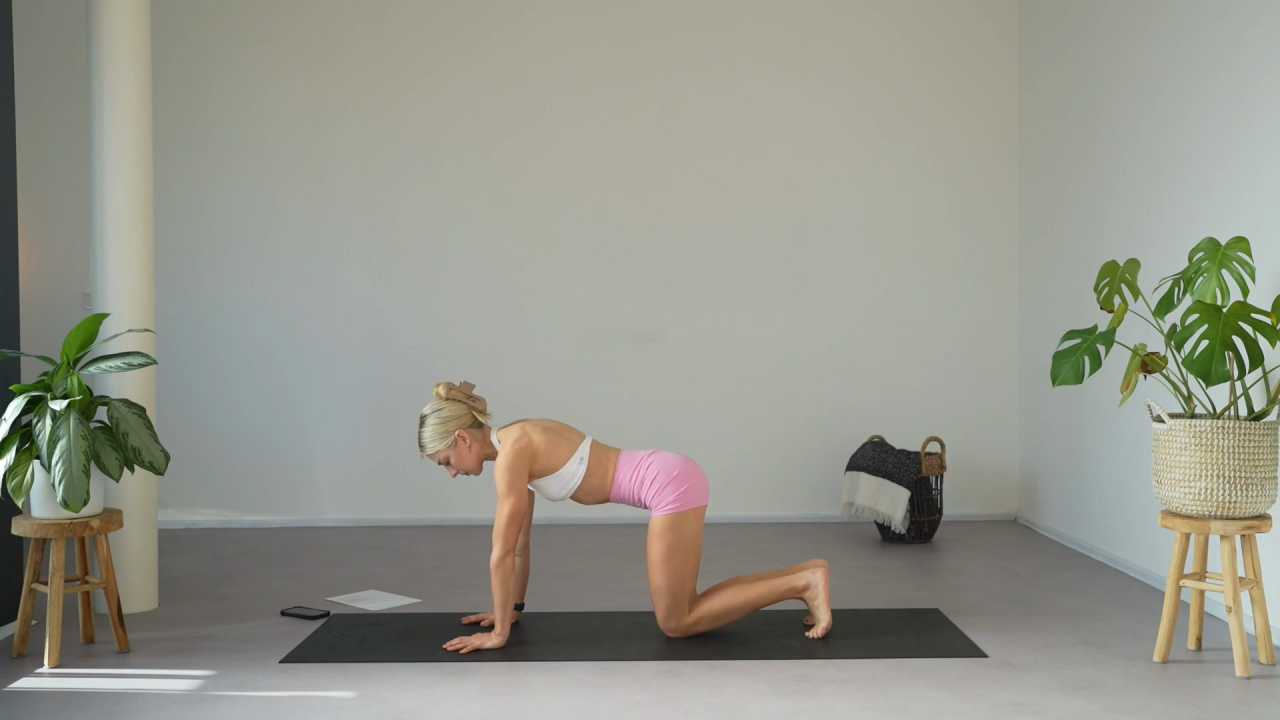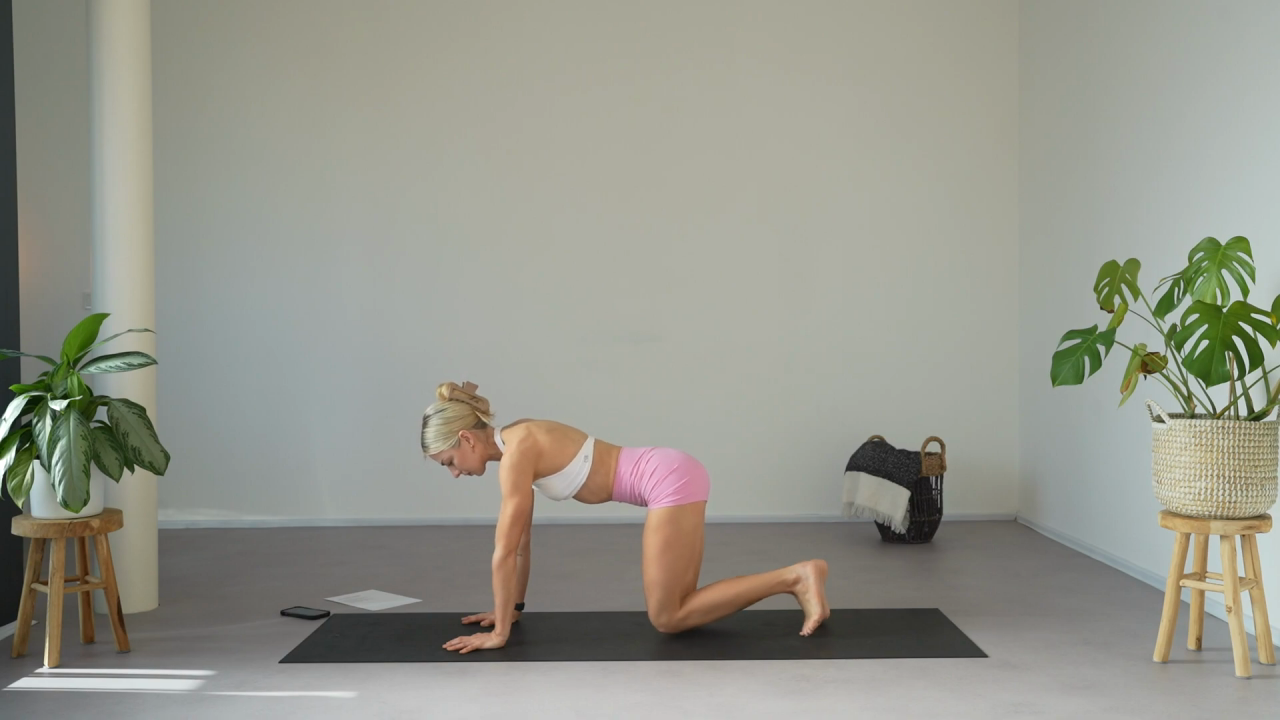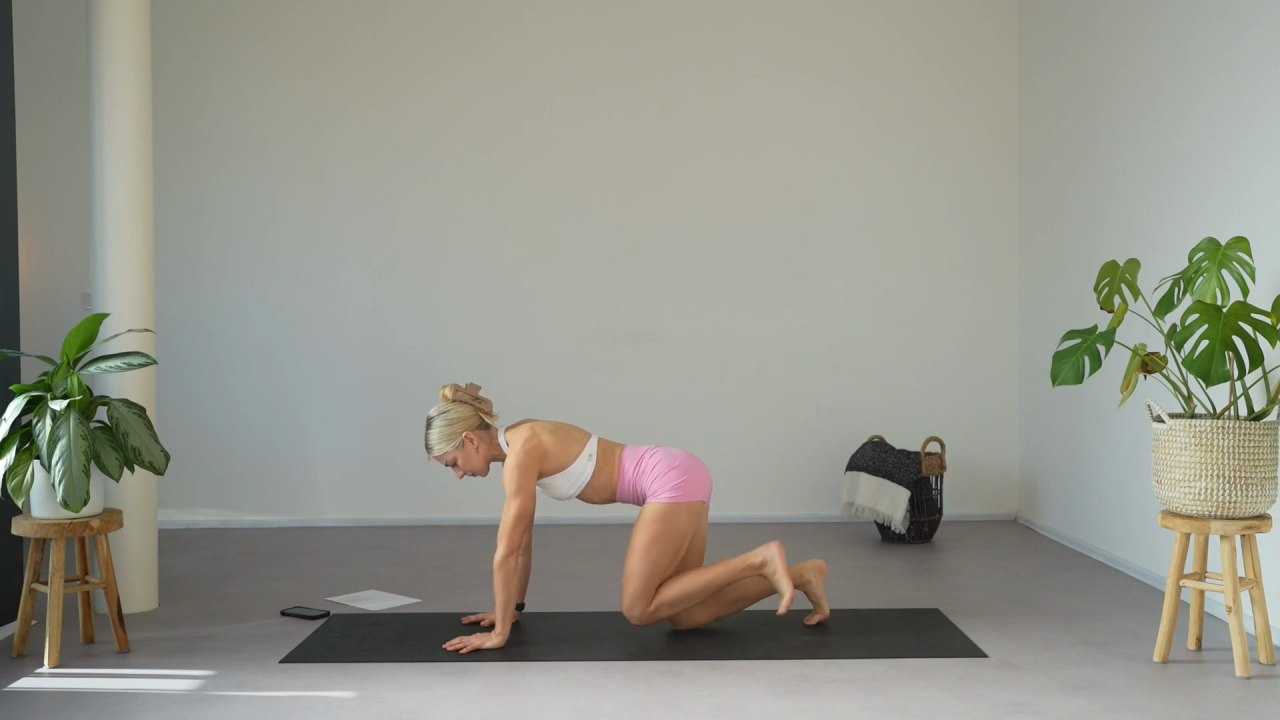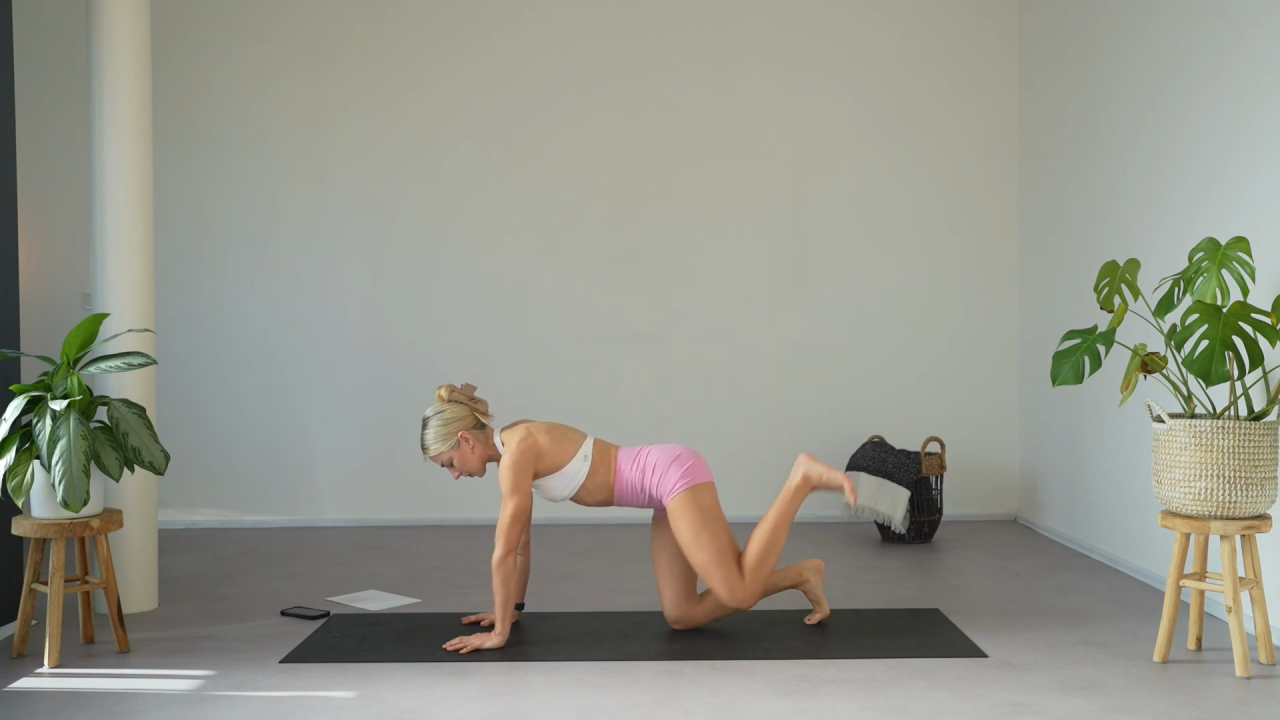
dt=0.4s
person 1, frame 1
left shoulder: (510, 451)
right shoulder: (519, 442)
left elbow: (502, 551)
right elbow: (520, 540)
left wrist: (500, 631)
right wrist: (511, 608)
left hip: (670, 484)
right hip: (671, 480)
left knee: (676, 624)
right knee: (678, 613)
left ankle: (804, 584)
right ankle: (801, 574)
person 1, frame 2
left shoulder: (515, 452)
right shoulder: (518, 443)
left elbow: (505, 551)
right elbow: (521, 541)
left wrist: (500, 632)
right wrist: (512, 607)
left hip: (671, 480)
right hip: (674, 479)
left knee: (667, 619)
right knee: (678, 613)
left ankle: (792, 578)
right ankle: (798, 575)
person 1, frame 3
left shoulder: (520, 452)
right shoulder: (519, 445)
left elbow: (507, 550)
right elbow: (522, 542)
left wrist: (500, 631)
right wrist: (511, 608)
left hip: (672, 478)
right hip: (675, 479)
left knee: (639, 611)
right knee: (682, 616)
left ankle: (759, 560)
right ankle: (797, 575)
person 1, frame 4
left shoulder: (515, 452)
right shoulder: (517, 447)
left elbow: (504, 551)
right elbow: (521, 542)
left wrist: (499, 631)
right wrist: (511, 607)
left hip: (672, 472)
right hip: (666, 482)
left knee: (739, 595)
right knee: (682, 616)
left ankle: (801, 478)
right ankle: (800, 573)
